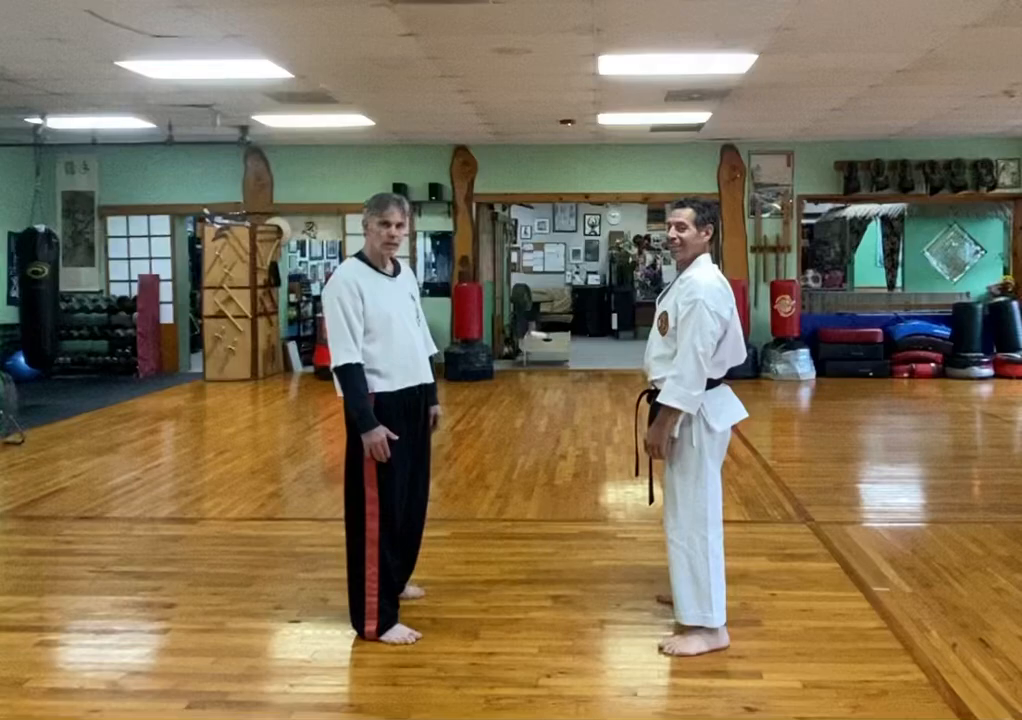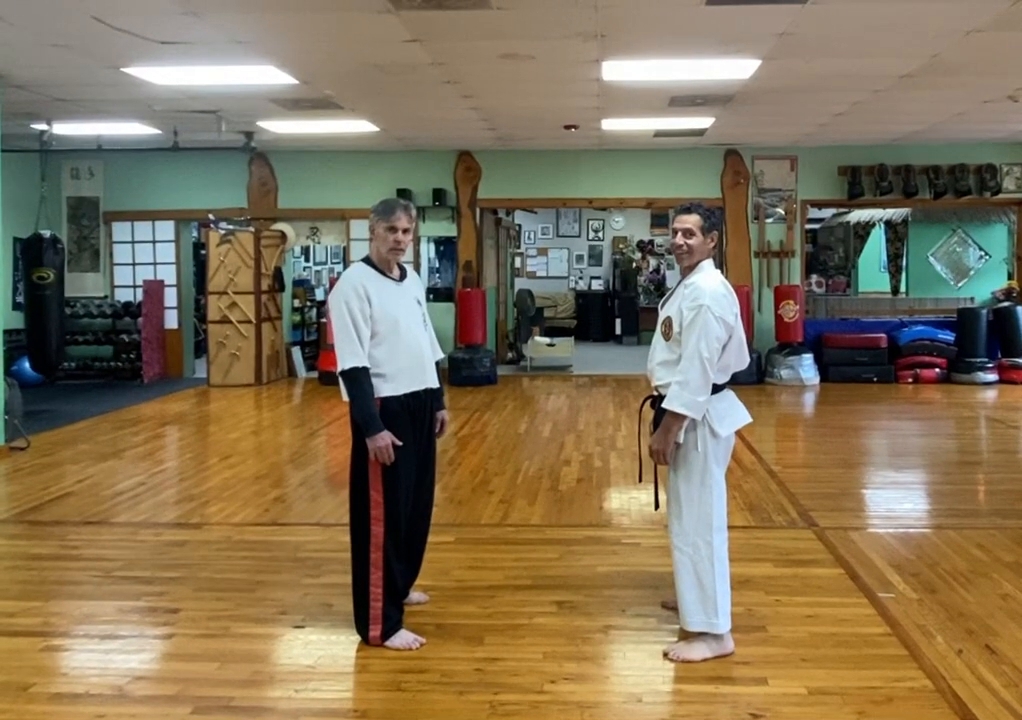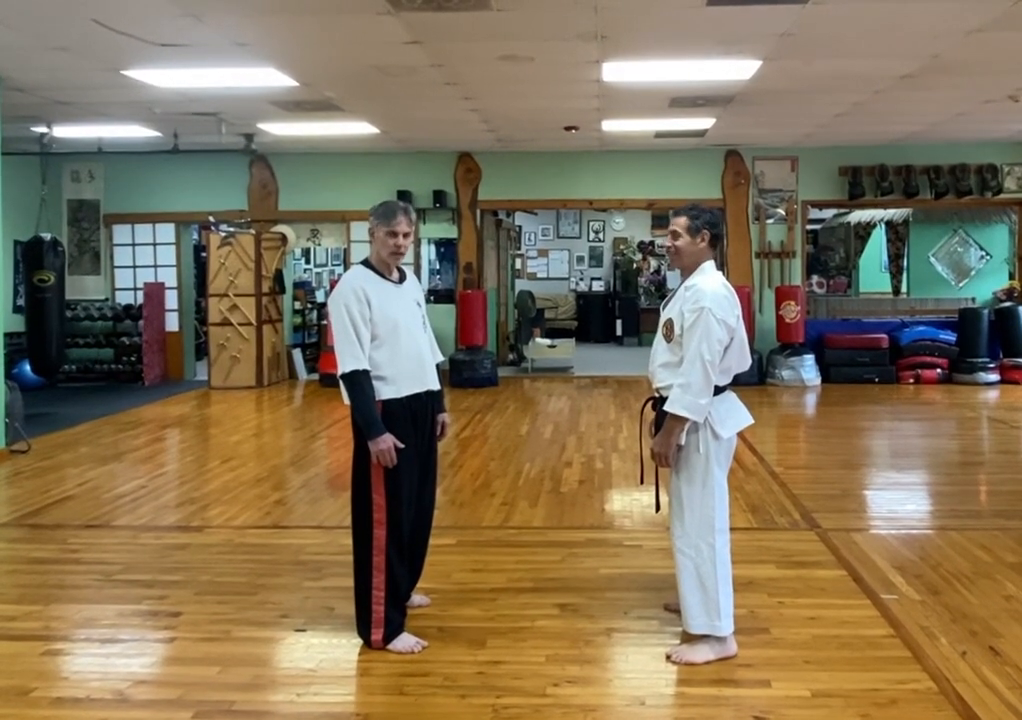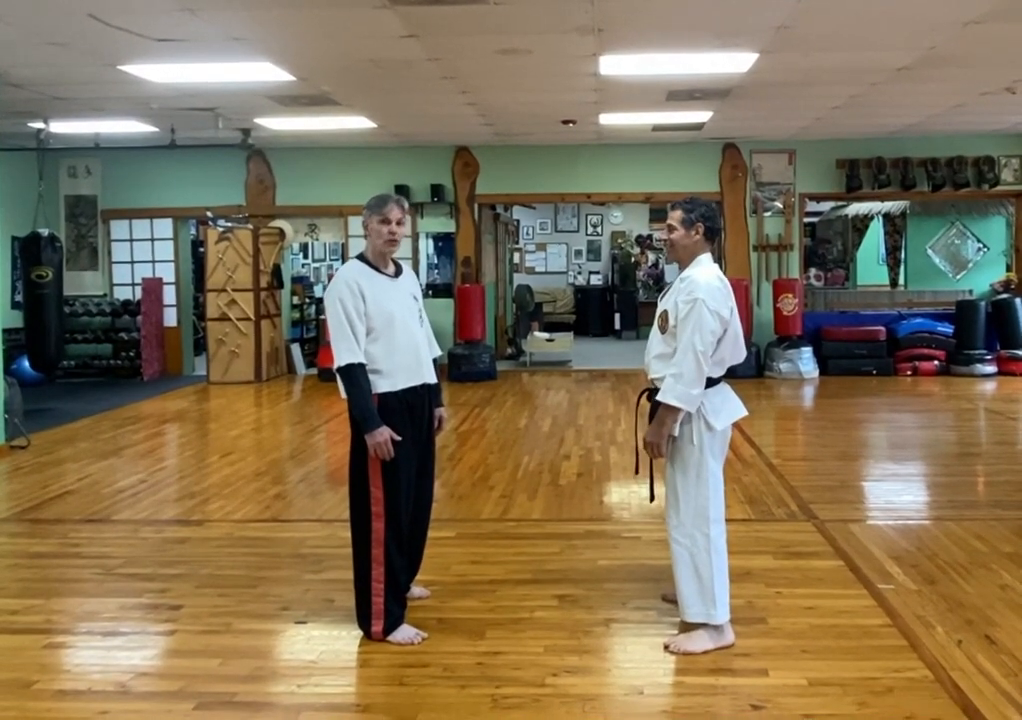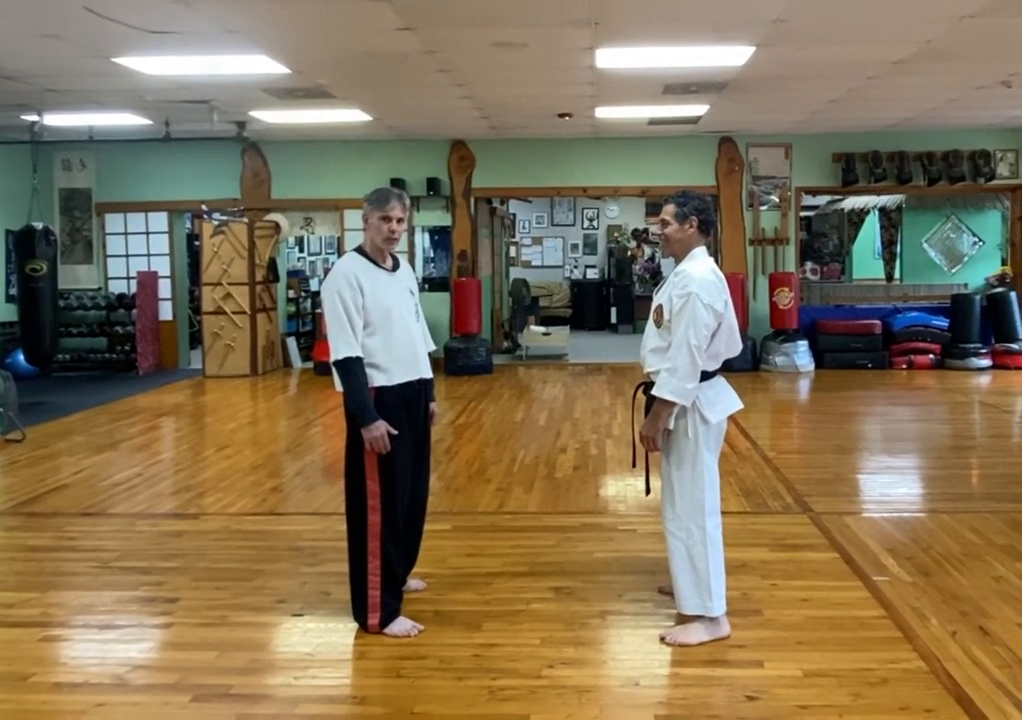
dt=1s
person 1, frame 1
left shoulder: (702, 286)
right shoulder: (690, 281)
left elbow: (692, 365)
left wrist: (661, 423)
right wrist: (664, 416)
left hip: (694, 412)
right hip: (688, 409)
left knee: (693, 514)
right knee: (687, 509)
left ankle: (707, 624)
right ankle: (694, 589)
person 1, frame 2
left shoulder: (706, 291)
right shoulder: (690, 285)
left elbow: (697, 370)
left wrist: (666, 429)
right wrist: (667, 422)
left hip: (698, 417)
right hip: (689, 414)
left knee: (698, 520)
right knee: (689, 514)
left ankle: (712, 631)
right ankle: (699, 595)
person 1, frame 3
left shoulder: (708, 294)
right shoulder: (693, 288)
left elbow: (699, 373)
left wrist: (669, 432)
right wrist: (666, 420)
left hip: (700, 420)
right hip: (691, 416)
left knee: (700, 523)
right knee: (692, 517)
left ankle: (715, 634)
right ankle: (701, 598)
person 1, frame 4
left shoulder: (702, 285)
right shoulder: (692, 280)
left elbow: (691, 364)
left wrist: (661, 422)
right wrist: (665, 416)
left hip: (695, 411)
right hip: (690, 408)
left knee: (696, 513)
right knee: (689, 509)
left ankle: (713, 622)
right ankle: (698, 591)
person 1, frame 5
left shoulder: (696, 279)
right shoulder: (689, 273)
left elbow: (685, 358)
left wrist: (656, 416)
right wrist: (661, 410)
left hip: (690, 404)
right hip: (686, 401)
left knee: (692, 506)
right knee: (684, 501)
left ankle: (709, 613)
right ankle: (694, 581)
person 2, frame 1
left shoulder: (405, 274)
right shoulder: (348, 280)
right elbow: (347, 361)
left wrist: (431, 396)
right wrist: (367, 422)
left hip: (412, 402)
right hip: (378, 405)
left knee: (412, 498)
right knee: (377, 509)
left ankle: (394, 579)
right ankle: (376, 617)
person 2, frame 2
left shoulder: (411, 279)
right shoulder: (354, 284)
right elbow: (353, 364)
left wrist: (437, 401)
right wrist: (371, 426)
left hip: (418, 405)
right hip: (383, 409)
left knee: (416, 504)
right knee: (381, 514)
left ankle: (398, 586)
right ankle: (379, 622)
person 2, frame 3
left shoulder: (410, 282)
right shoulder: (353, 287)
right elbow: (353, 367)
left wrist: (438, 404)
right wrist: (373, 429)
left hip: (419, 408)
right hip: (384, 412)
left knee: (418, 506)
right knee: (383, 517)
left ankle: (400, 588)
right ankle: (381, 626)
person 2, frame 4
left shoulder: (407, 276)
right shoulder: (349, 280)
right elbow: (349, 360)
left wrist: (435, 398)
right wrist: (370, 422)
left hip: (416, 402)
right hip: (381, 405)
left knee: (416, 498)
right knee: (381, 510)
left ankle: (399, 580)
right ankle: (381, 617)
person 2, frame 5
left shoulder: (404, 270)
right shoulder: (347, 274)
right elbow: (346, 355)
left wrist: (428, 392)
right wrist: (367, 416)
left hip: (411, 395)
right hip: (377, 399)
left knee: (412, 493)
right knee: (376, 503)
left ankle: (396, 573)
right ankle: (377, 609)
